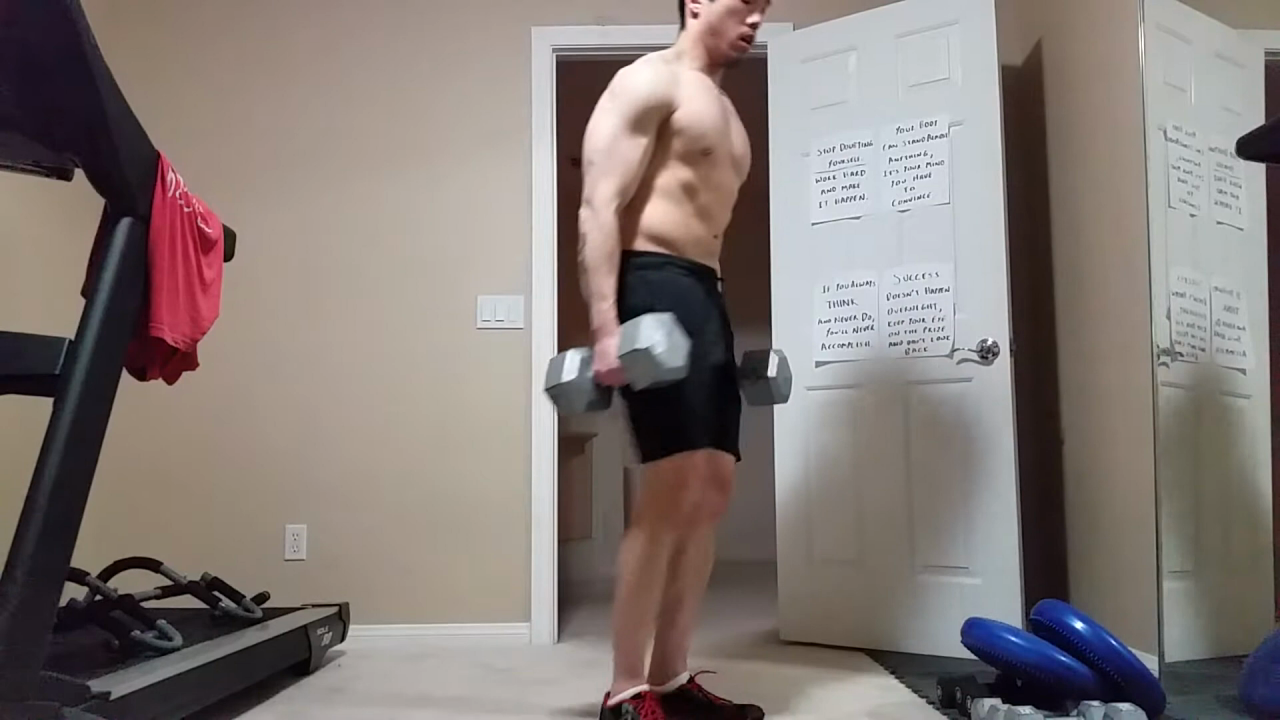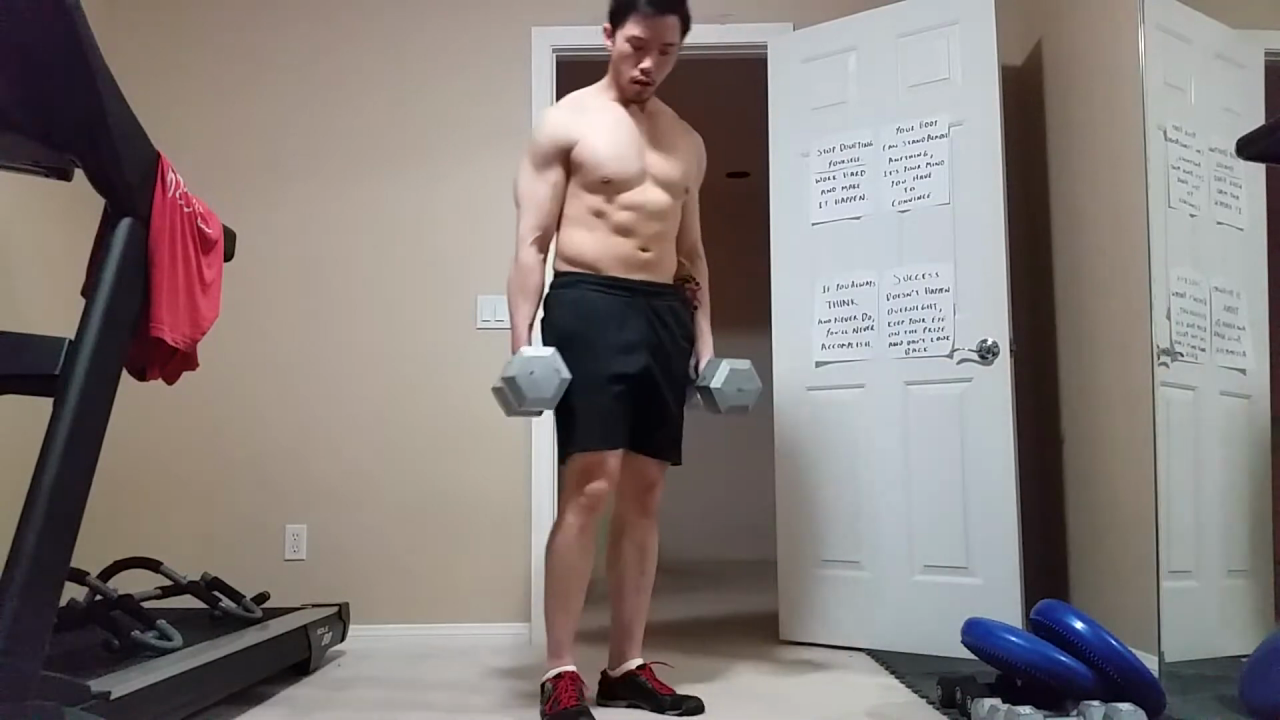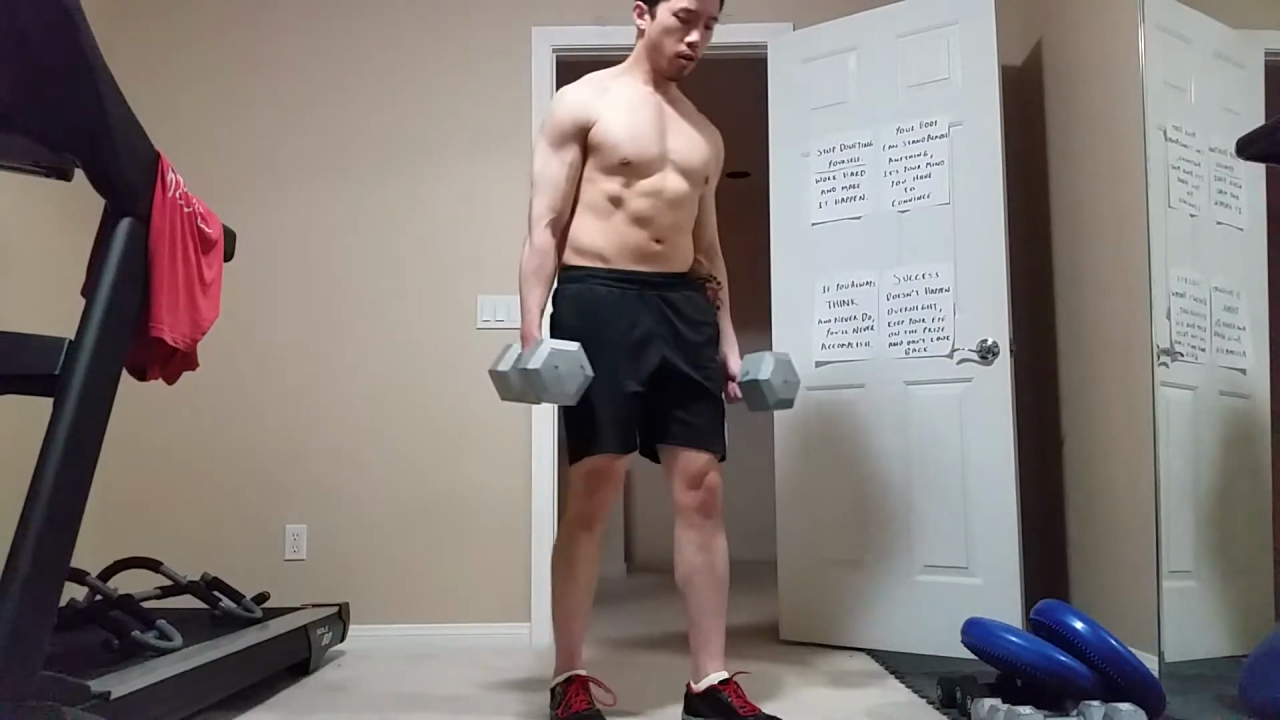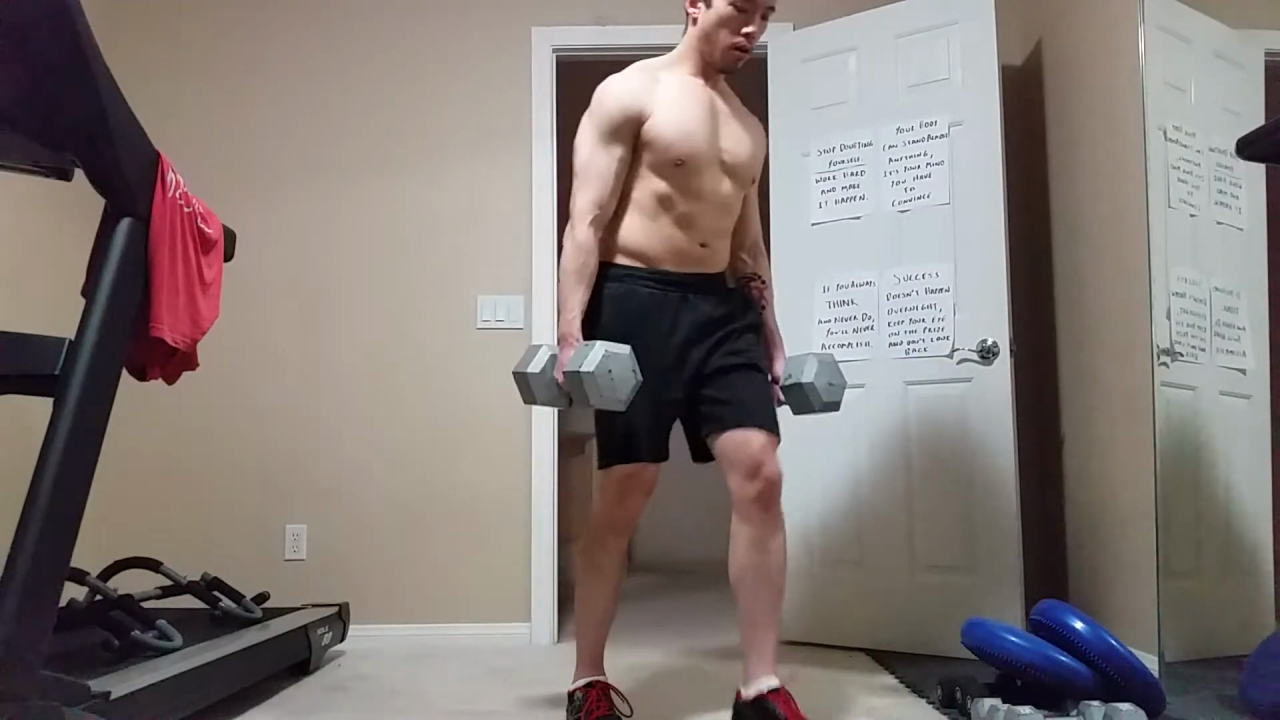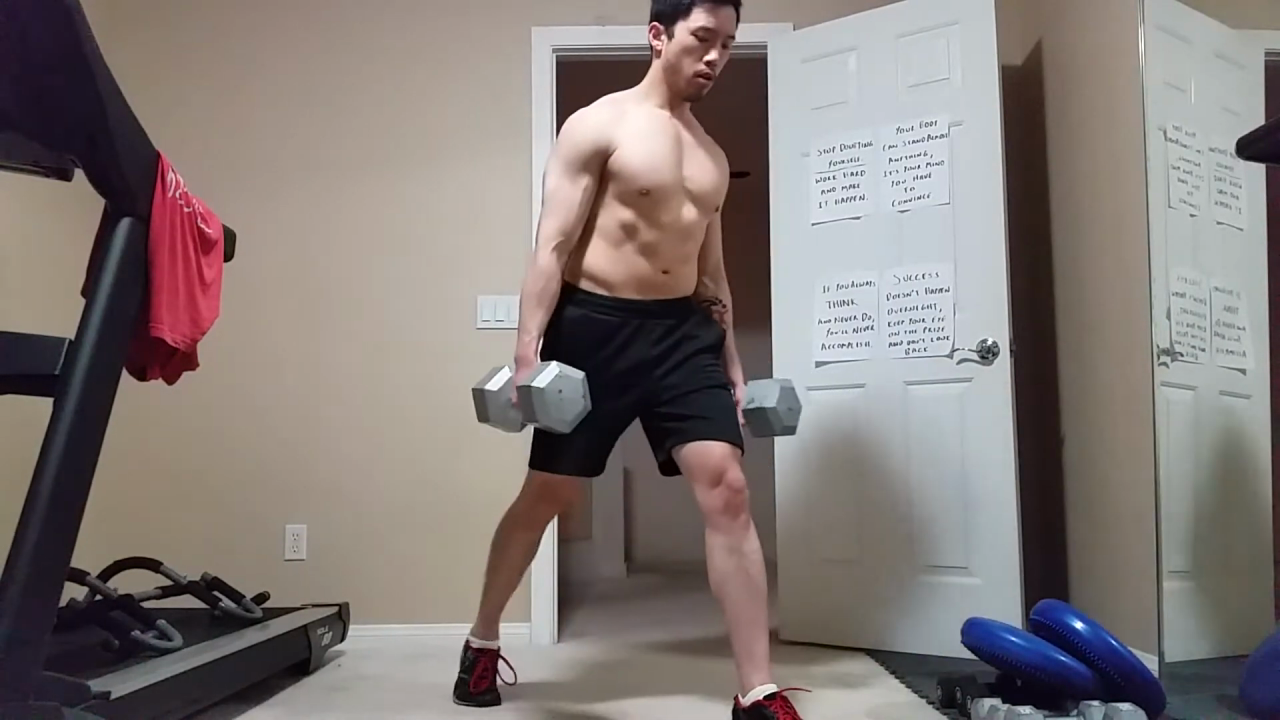
dt=1s
person 1, frame 1
left shoulder: (723, 108)
right shoulder: (649, 83)
right elbow: (599, 210)
left wrist: (725, 327)
right wrist: (606, 326)
left hip: (703, 297)
right hip: (655, 289)
left knee: (711, 490)
right knee: (668, 492)
person 1, frame 2
left shoulder: (687, 142)
right shoulder: (565, 123)
right elbow: (532, 244)
left wrist: (703, 335)
right wrist: (522, 341)
left hip: (664, 314)
right hip: (589, 307)
left knee: (643, 495)
right knee: (588, 490)
person 1, frame 3
left shoulder: (706, 135)
right shoulder: (583, 102)
right elbow: (545, 226)
left wrist: (728, 340)
right wrist: (532, 325)
left hip: (682, 308)
right hip: (598, 301)
left knee: (700, 489)
right knee: (593, 492)
person 1, frame 4
left shoulder: (746, 122)
right shoulder: (629, 93)
right elbow: (586, 219)
left wrist: (770, 338)
right wrist: (570, 329)
left hip: (722, 307)
right hip: (638, 301)
left knee: (759, 479)
right knee: (624, 494)
person 1, frame 5
left shoulder: (712, 156)
right shoulder: (597, 126)
right elbow: (552, 246)
left wrist: (733, 367)
right wrist: (526, 351)
left hip: (682, 331)
right hip: (596, 328)
left knee: (726, 492)
right knee: (545, 495)
right ankle: (484, 639)
